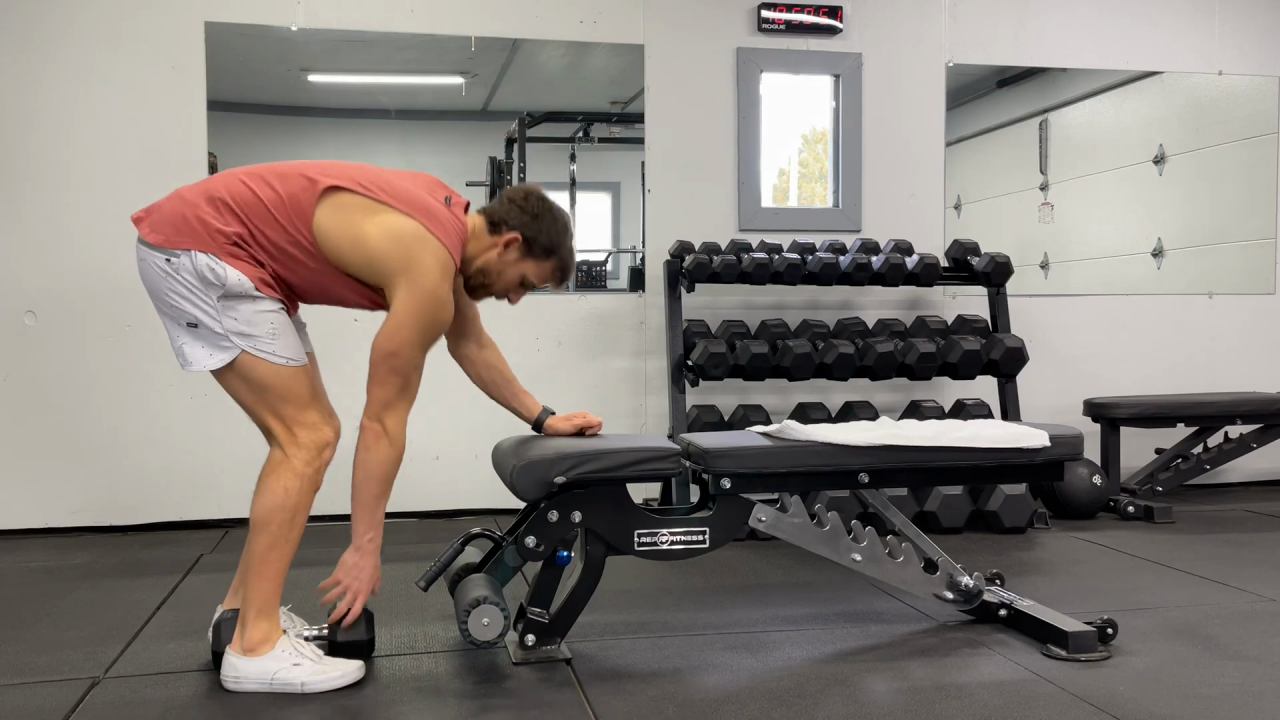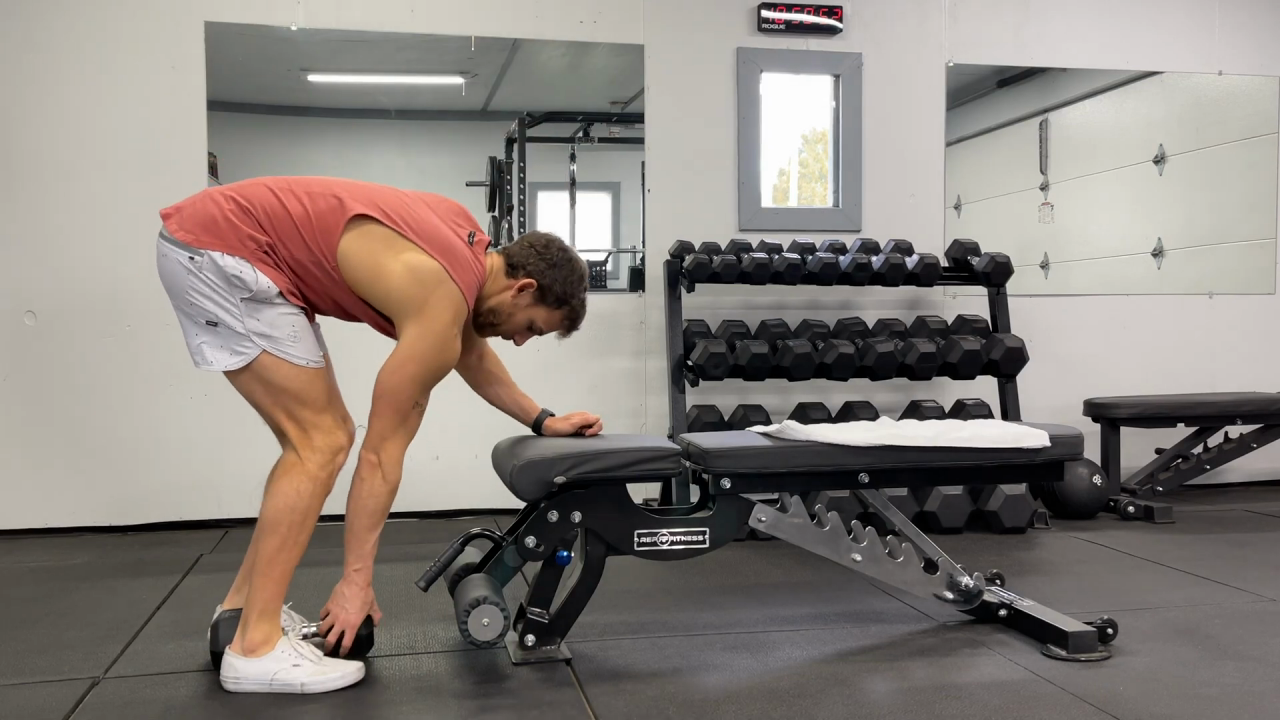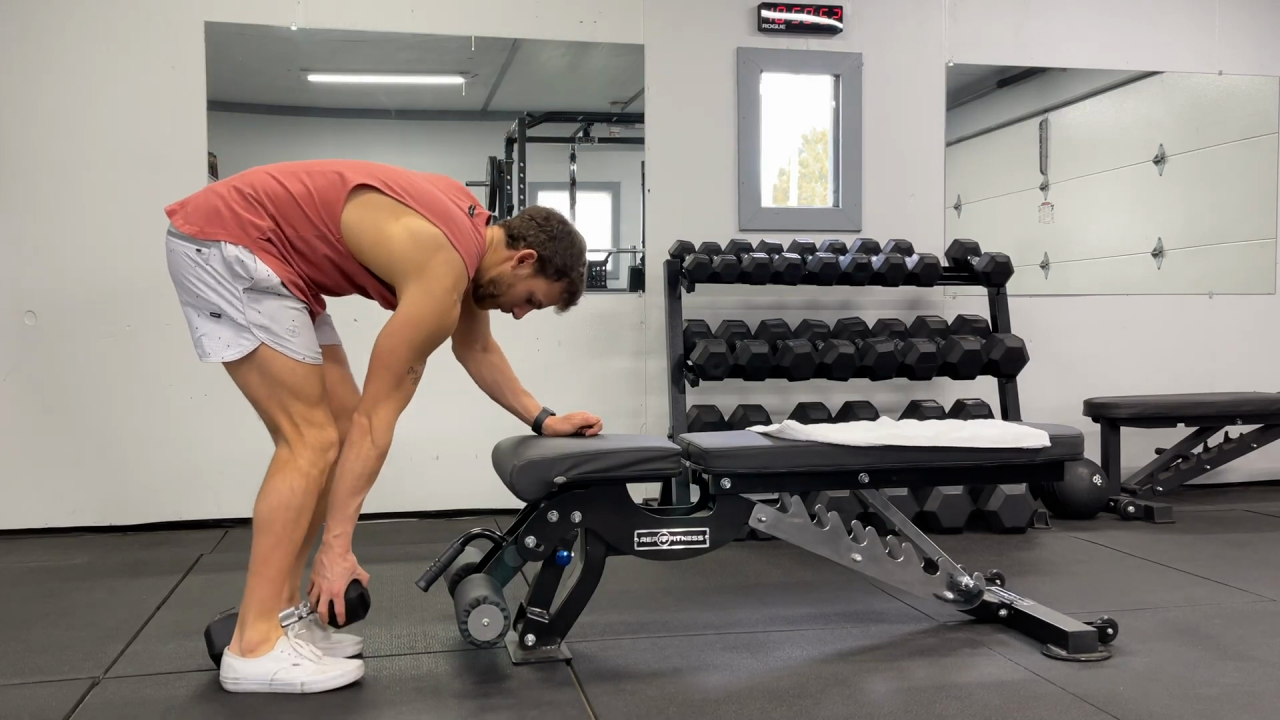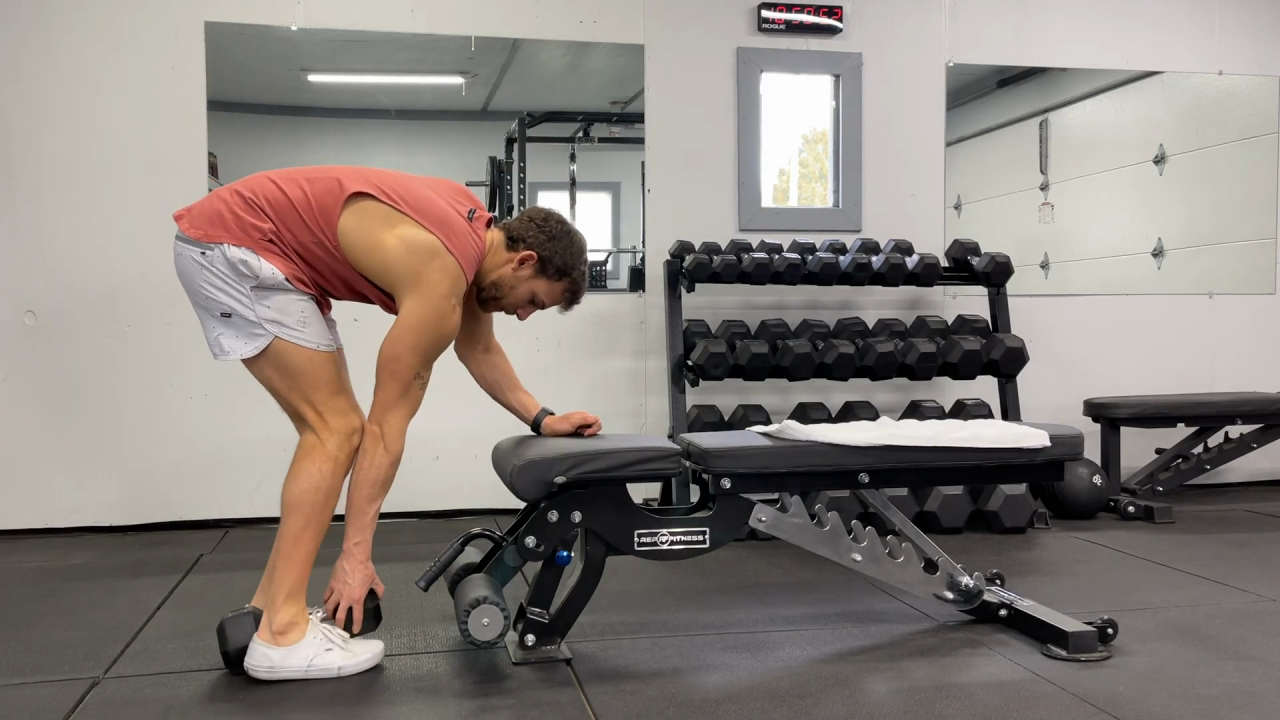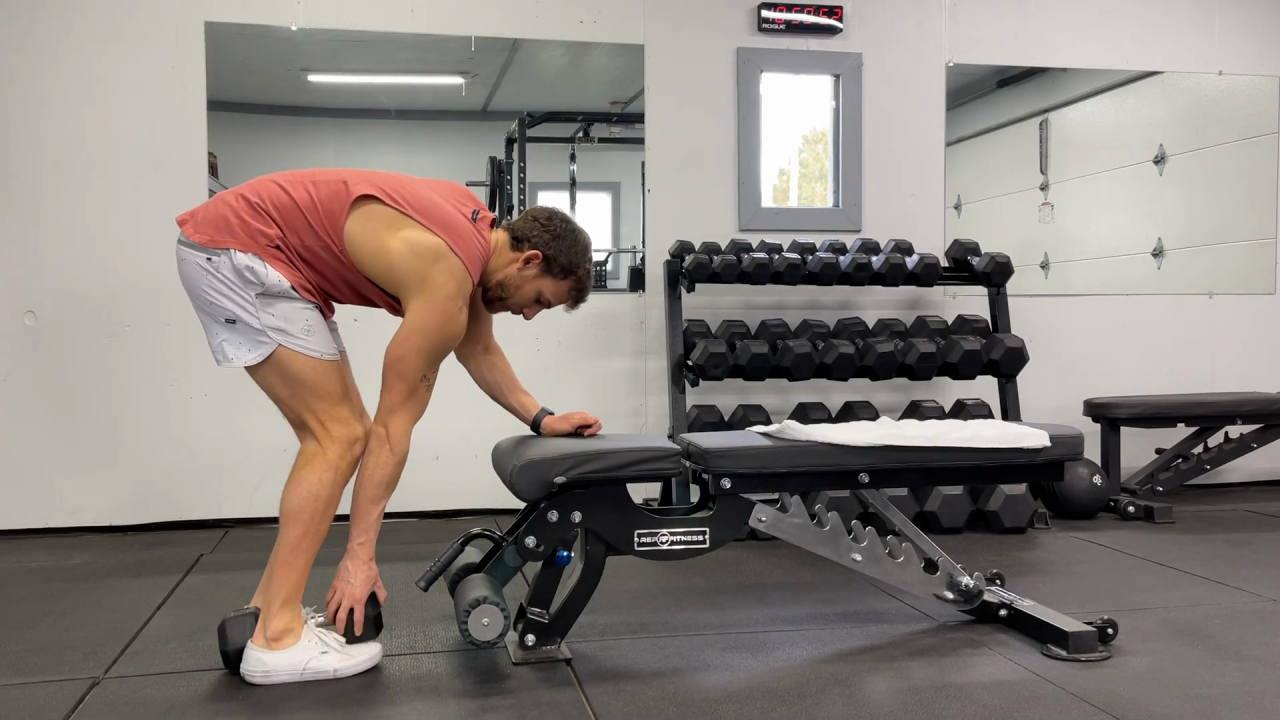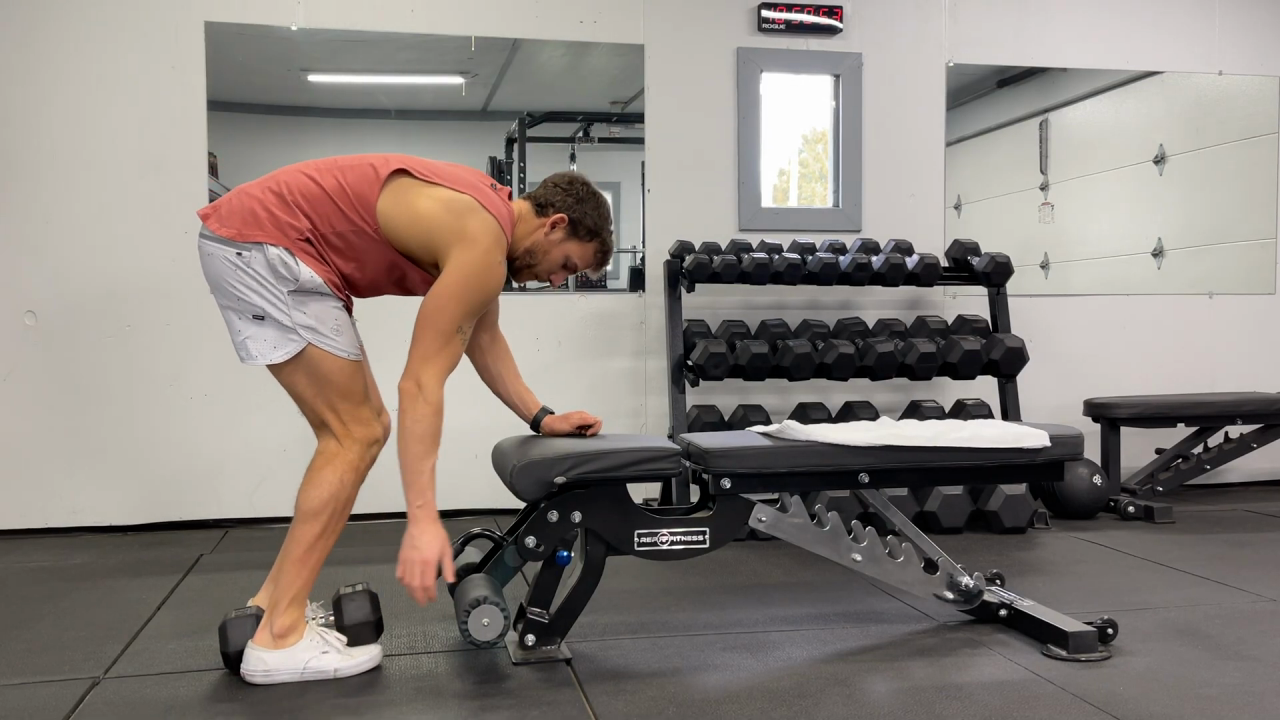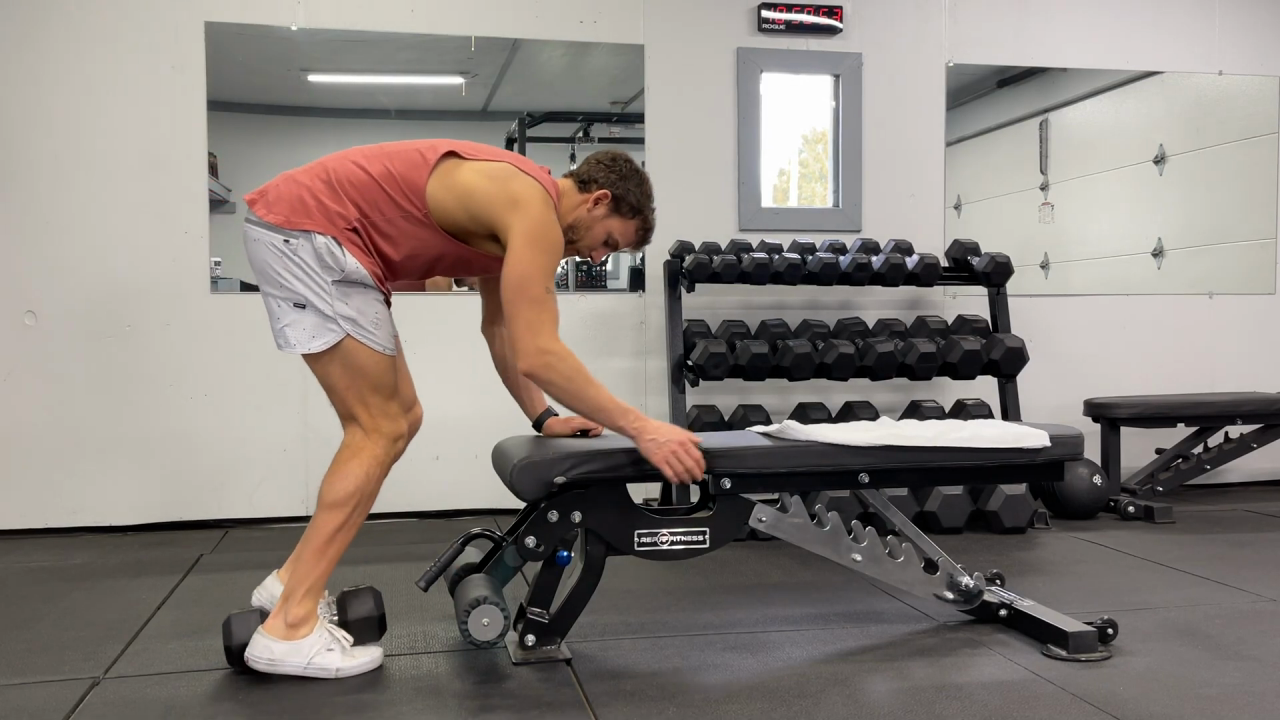
dt=0.3s
person 1, frame 1
left shoulder: (448, 218)
right shoulder: (426, 265)
left elbow: (471, 345)
right elbow: (383, 422)
left wrist: (543, 420)
right wrist: (365, 552)
left hip: (209, 245)
right hip: (195, 246)
left knee: (305, 434)
right knee: (307, 440)
left ankle: (243, 609)
right ankle: (253, 650)
person 1, frame 2
left shoulder: (467, 246)
right shoulder: (439, 310)
left elbow: (473, 357)
right elbow: (382, 456)
left wrist: (542, 420)
right wrist: (356, 583)
left hip: (227, 246)
right hip: (218, 249)
left knee: (316, 435)
right knee: (321, 445)
left ankle: (246, 602)
right ankle: (256, 646)
person 1, frame 3
left shoulder: (470, 225)
right shoulder: (441, 277)
left elbow: (476, 347)
right elbow: (376, 421)
left wrist: (541, 418)
right wrist: (338, 547)
left hip: (247, 243)
right hip: (225, 241)
left knee: (340, 418)
right knee: (311, 442)
left ankle: (275, 605)
right ankle: (255, 646)
person 1, frame 4
left shoulder: (473, 229)
right shoulder: (440, 284)
left elbow: (478, 348)
right elbow: (387, 426)
left wrist: (541, 418)
right wrist: (357, 554)
left hip: (256, 247)
right hip: (232, 244)
left knee: (338, 429)
right knee: (336, 430)
left ankle: (271, 606)
right ankle: (282, 633)
person 1, frame 5
left shoulder: (476, 230)
right shoulder: (445, 286)
left elbow: (478, 349)
right elbow: (393, 427)
left wrist: (540, 418)
right wrist: (360, 556)
left hip: (249, 248)
right hip: (237, 249)
left knee: (341, 431)
right knee: (337, 436)
left ankle: (268, 608)
right ankle: (277, 639)
person 1, frame 6
left shoulder: (485, 214)
right shoulder: (483, 245)
left elbow: (483, 336)
right elbow: (420, 383)
left wrist: (541, 417)
right wrist: (423, 519)
left hip: (256, 241)
right hip: (262, 243)
left knee: (361, 428)
right knee: (356, 435)
left ankle: (275, 601)
right ankle: (279, 637)
person 1, frame 7
left shoulder: (521, 203)
right shoulder: (535, 215)
left elbow: (501, 327)
right elbow: (536, 355)
left wrist: (543, 418)
right wrist: (639, 428)
left hip: (298, 229)
right hip: (307, 230)
left knee: (396, 419)
right knee: (382, 430)
left ankle: (293, 584)
right ankle: (288, 630)
